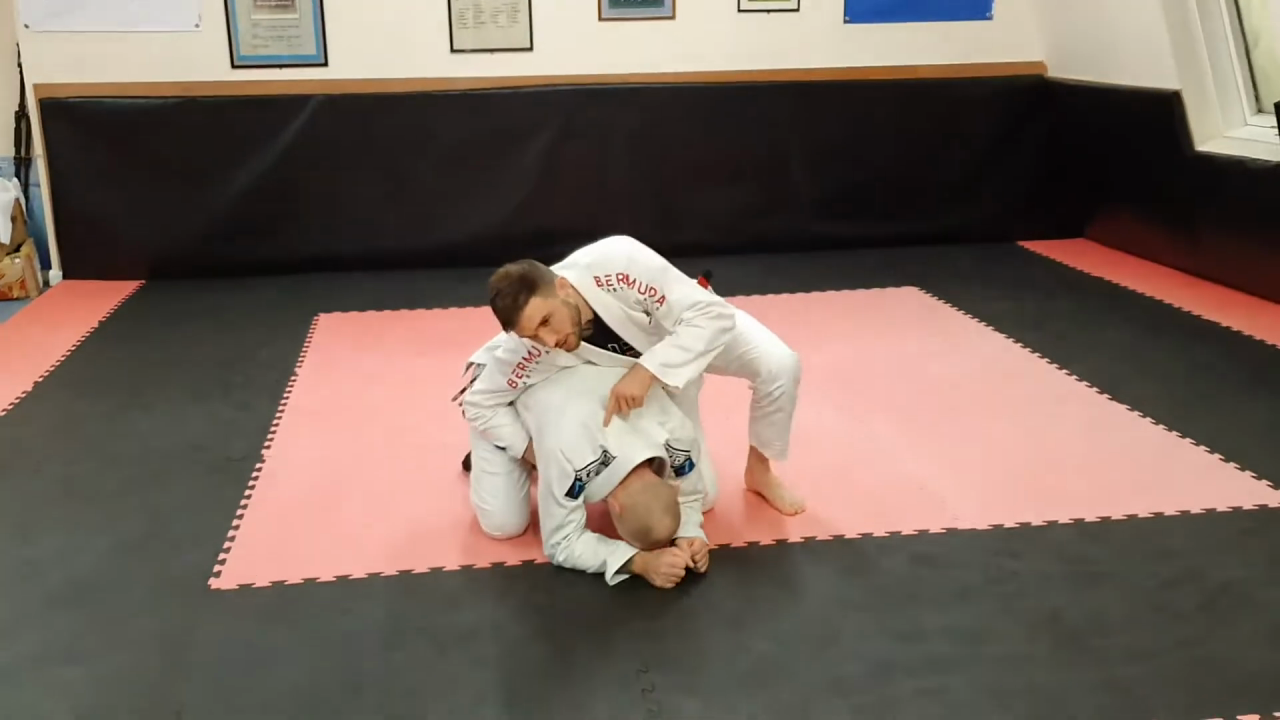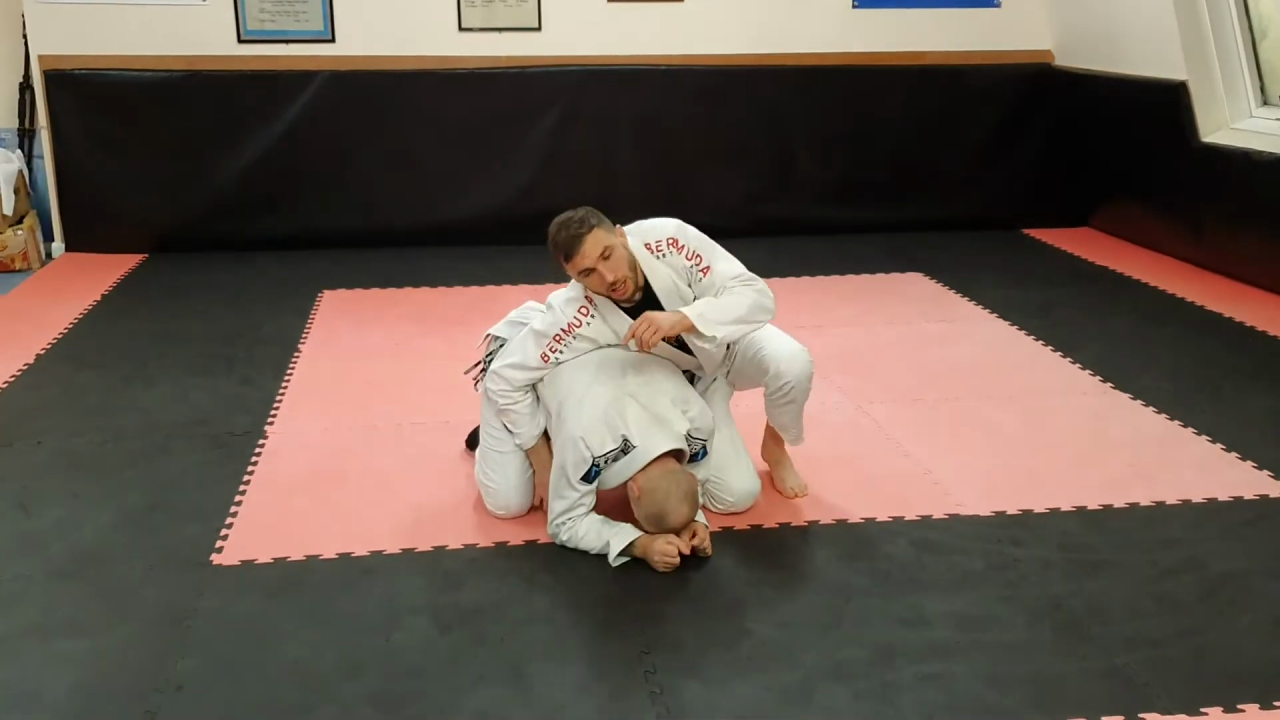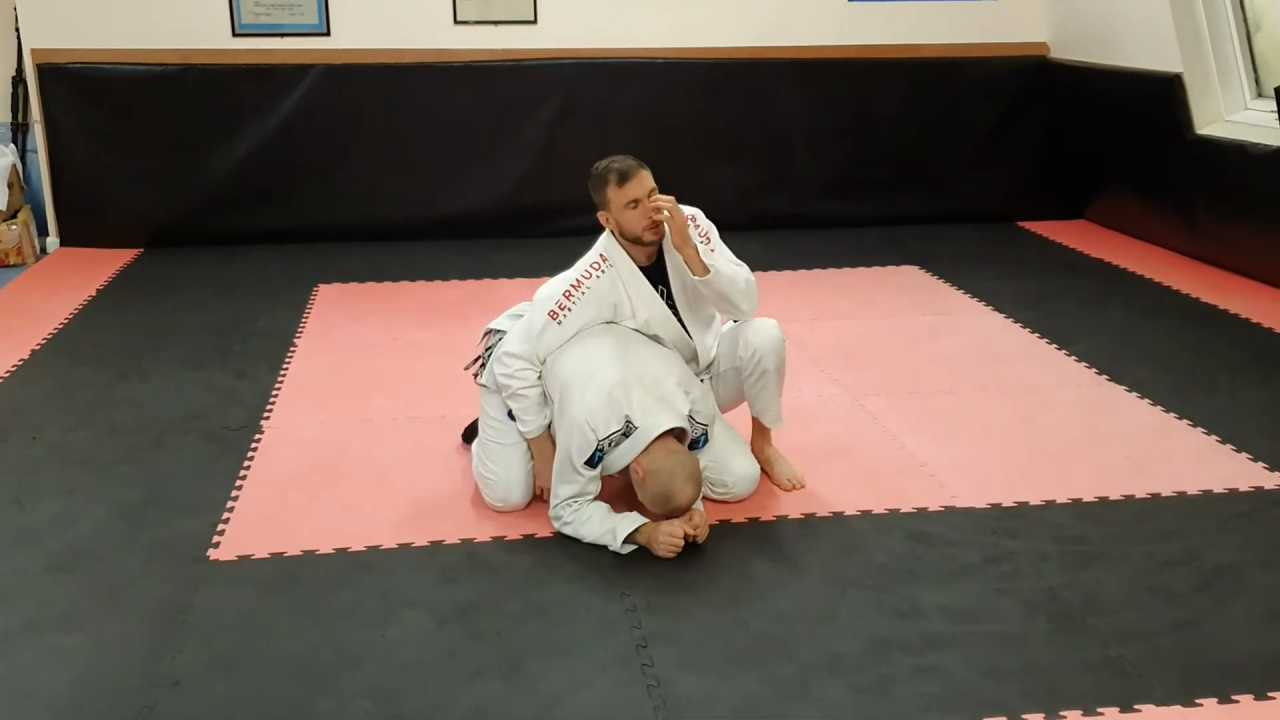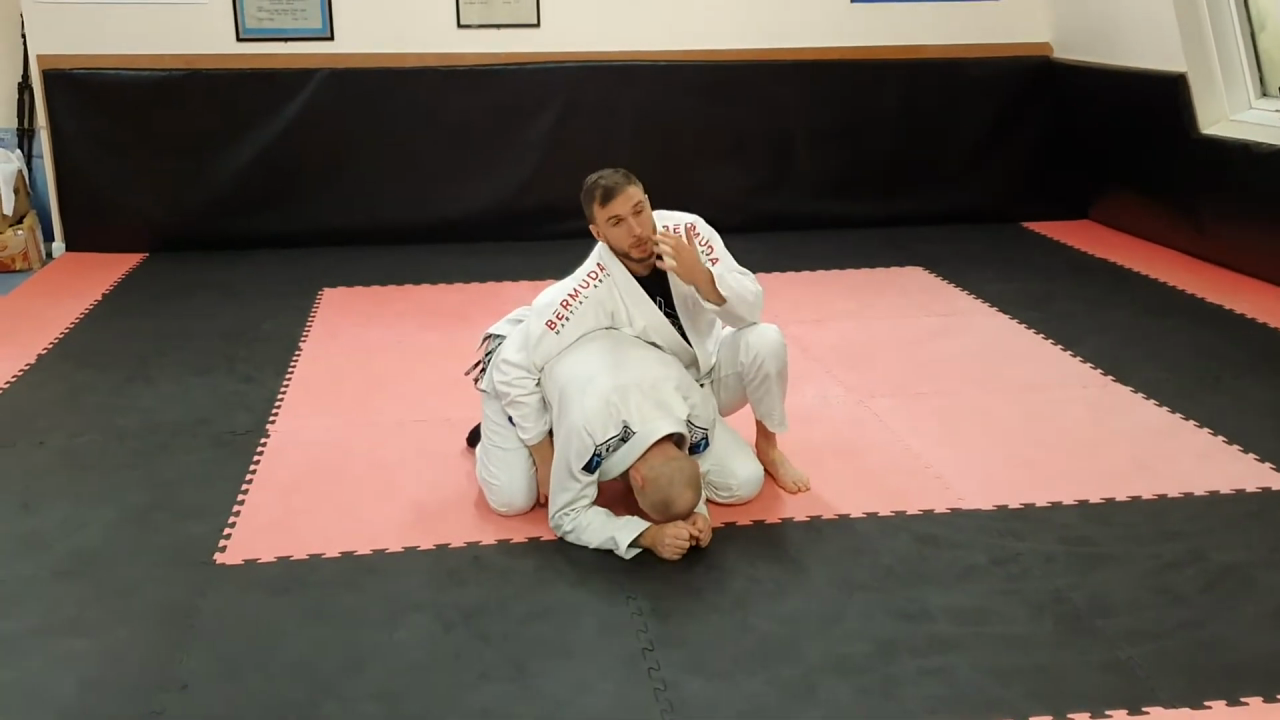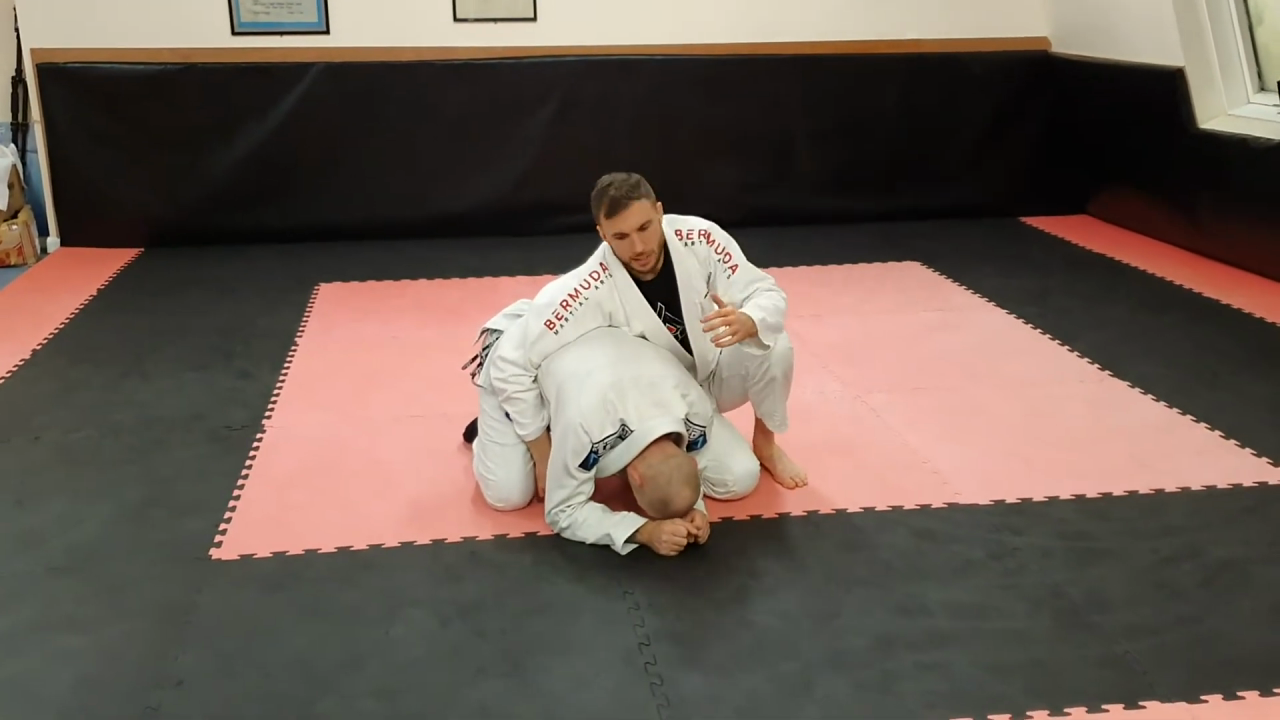
dt=0.5s
person 1, frame 1
left shoulder: (618, 262)
right shoulder: (528, 348)
left elbow: (712, 315)
right elbow: (479, 404)
left wrist: (647, 371)
right wrist: (541, 461)
left hip: (696, 330)
right hip: (629, 375)
left knee: (780, 366)
left ankle: (759, 471)
person 1, frame 2
left shoulder: (668, 239)
right shoulder: (575, 316)
left elbow: (755, 295)
right elbow: (503, 380)
left wrist: (680, 319)
left hip: (722, 344)
left knee: (791, 364)
right knee: (734, 495)
left ankle: (775, 447)
person 1, frame 3
left shoulder: (688, 222)
right shoulder: (593, 280)
left elbow: (744, 303)
right elbow: (512, 360)
left wrist: (690, 251)
right wrist: (543, 452)
left hip: (711, 363)
left knee: (763, 336)
left ankle: (762, 443)
person 1, frame 4
left shoulder: (686, 231)
right shoulder: (589, 291)
left elbow: (749, 300)
right elbow: (513, 369)
left wrist: (701, 275)
right wrist: (546, 461)
left hip: (712, 368)
left knee: (764, 340)
right knee: (736, 485)
left ankle: (767, 445)
person 1, frame 5
left shoulder: (698, 238)
right shoulder: (588, 291)
left elbow: (767, 293)
right elbow: (510, 368)
left wrist: (746, 323)
right wrist: (544, 457)
left hip: (711, 370)
left knee: (773, 348)
left ankle: (765, 442)
person 2, frame 1
left shoulder: (679, 433)
right shoulder: (566, 451)
left elbow: (687, 494)
right elbow: (561, 543)
left wrist: (689, 537)
right wrist: (641, 562)
person 2, frame 2
left shoulder: (698, 422)
right shoulder: (585, 437)
left elbow: (687, 478)
right elbow: (565, 523)
left wrist: (694, 521)
right wrist: (641, 545)
right knee: (507, 503)
right ankle: (493, 434)
person 2, frame 3
left shoulder: (699, 405)
right shoulder: (588, 421)
left elbow: (681, 464)
right elbow: (568, 509)
left wrist: (690, 509)
right wrist: (645, 532)
right knee: (507, 496)
right ankle: (492, 429)
person 2, frame 4
left shoulder: (698, 410)
right shoulder: (586, 426)
left elbow: (689, 469)
right elbow: (566, 516)
left wrist: (696, 512)
right wrist: (648, 536)
right knee: (511, 500)
right ankle: (495, 434)
person 2, frame 5
left shoulder: (696, 408)
right shoulder: (583, 423)
left elbow: (679, 465)
right elbow: (563, 512)
left wrist: (693, 510)
right wrist: (645, 531)
right knee: (508, 495)
right ankle: (489, 428)
